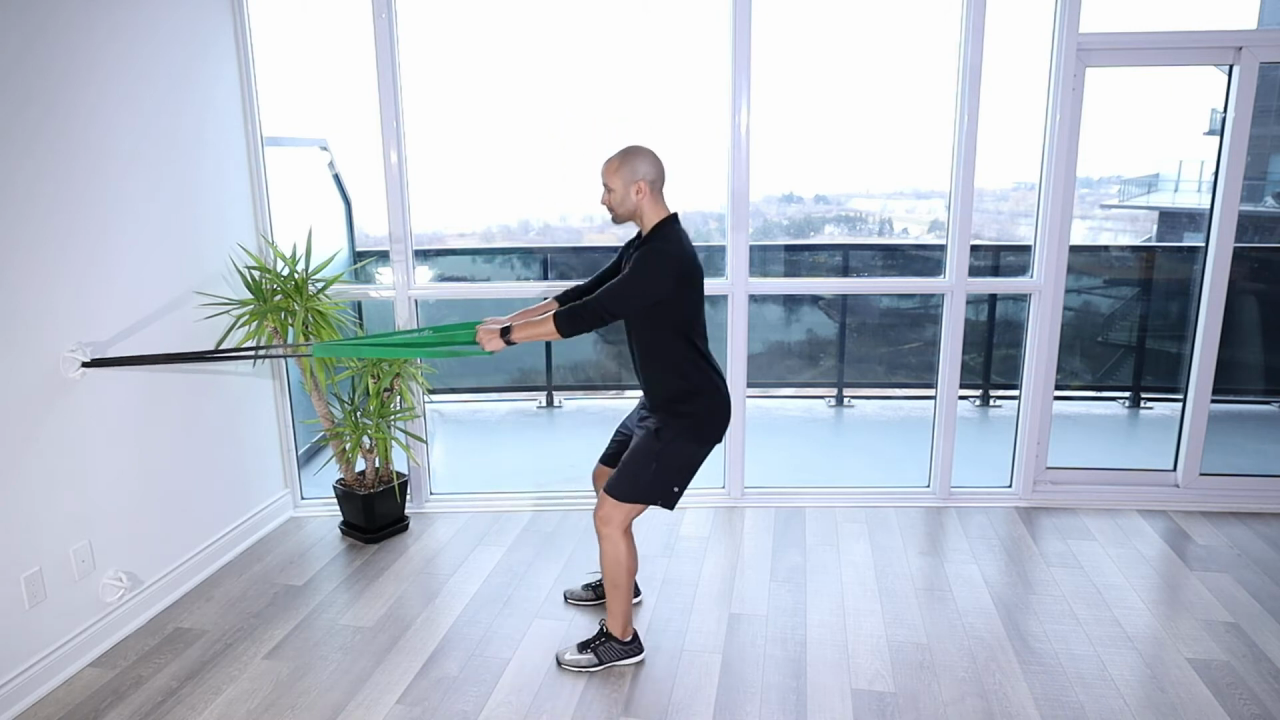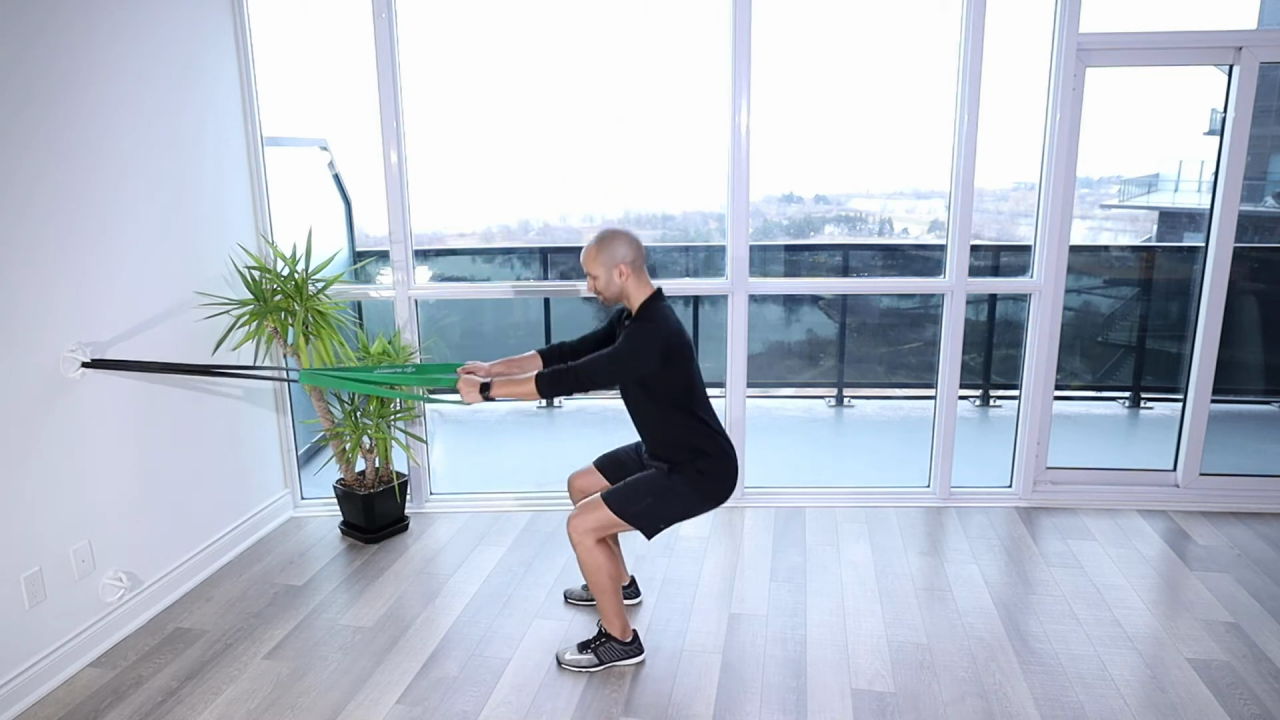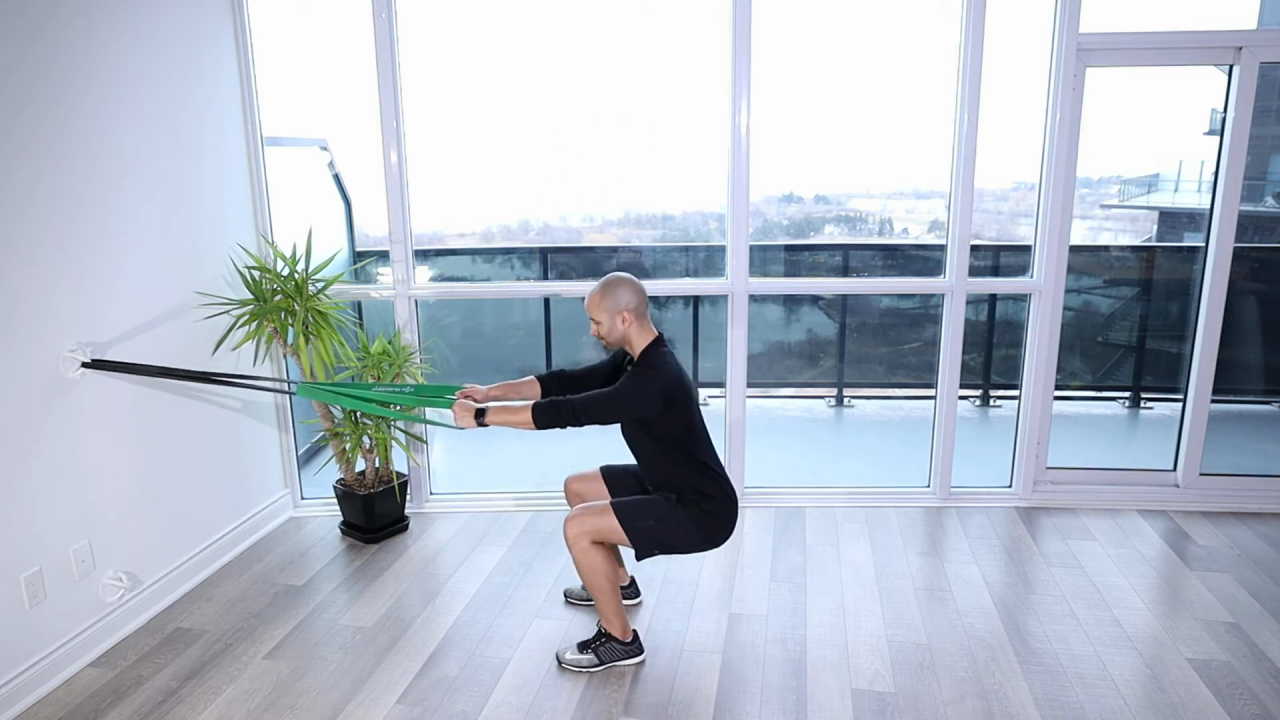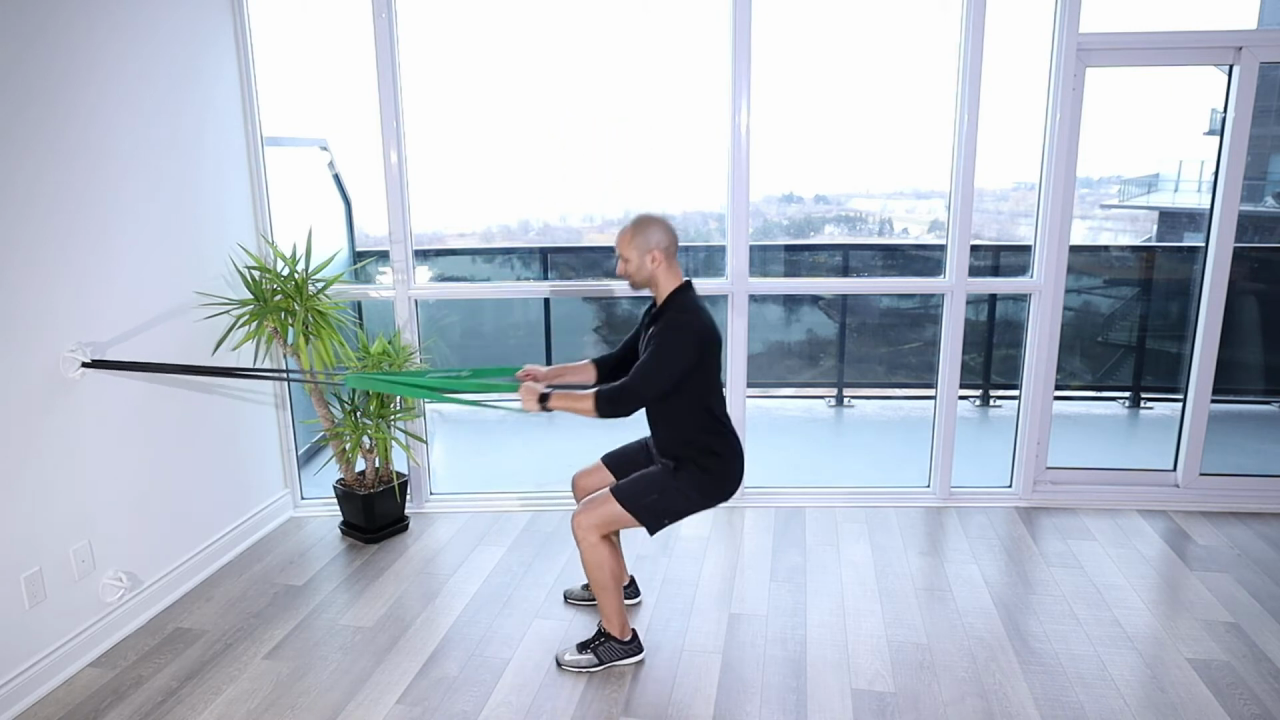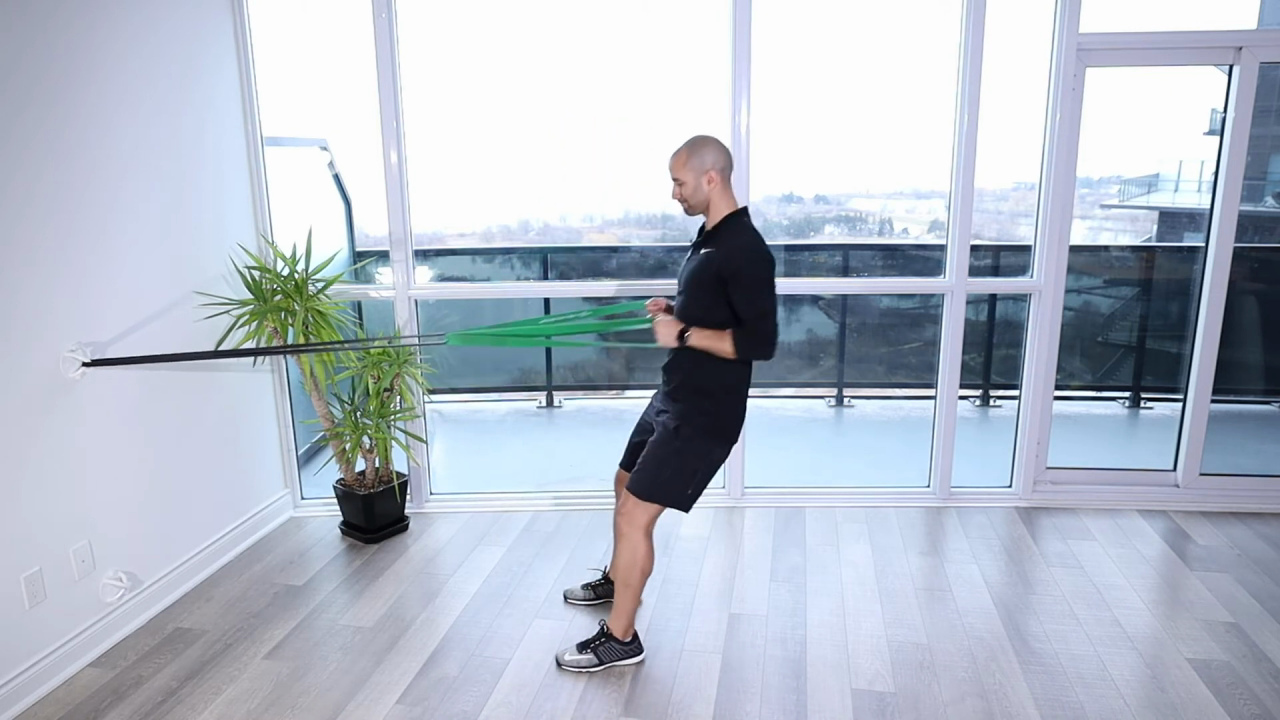
dt=0.4s
person 1, frame 1
left shoulder: (666, 255)
right shoulder: (644, 245)
left elbow: (594, 313)
right elbow: (587, 293)
left wrist: (510, 335)
right wrist: (514, 320)
left hip: (689, 413)
right hip: (663, 402)
left knee: (612, 515)
right knee: (605, 480)
left ankle: (619, 638)
right ankle: (620, 582)
person 1, frame 2
left shoulder: (653, 335)
right shoulder: (633, 318)
left elbow: (574, 379)
right elbow: (571, 352)
left wrist: (487, 390)
right wrist: (494, 368)
left hip: (699, 471)
right hip: (668, 452)
left knee: (583, 526)
right knee: (581, 485)
left ankle: (619, 639)
right ankle: (620, 582)
person 1, frame 3
left shoulder: (653, 381)
right shoulder: (637, 359)
left elbow: (569, 412)
right elbow: (569, 382)
left wrist: (482, 416)
right wrist: (490, 391)
left hip: (702, 513)
right hip: (673, 487)
left knee: (579, 526)
right knee: (578, 487)
left ankle: (619, 640)
right ankle: (620, 582)
person 1, frame 4
left shoulder: (686, 326)
right shoulder: (662, 311)
left elbow: (625, 398)
right elbow: (617, 365)
left wrist: (547, 399)
right wrist: (551, 373)
left hip: (704, 468)
right hip: (672, 449)
left knee: (587, 520)
right knee: (585, 484)
left ankle: (618, 638)
right ankle: (617, 582)
person 1, frame 5
left shoulder: (746, 250)
right shoulder: (711, 238)
left elbow: (759, 342)
left wrist: (684, 335)
right wrist: (672, 314)
left hip: (705, 416)
right hip: (673, 399)
left knee: (634, 515)
right knee: (625, 489)
left ankle: (619, 638)
right ankle: (617, 579)
